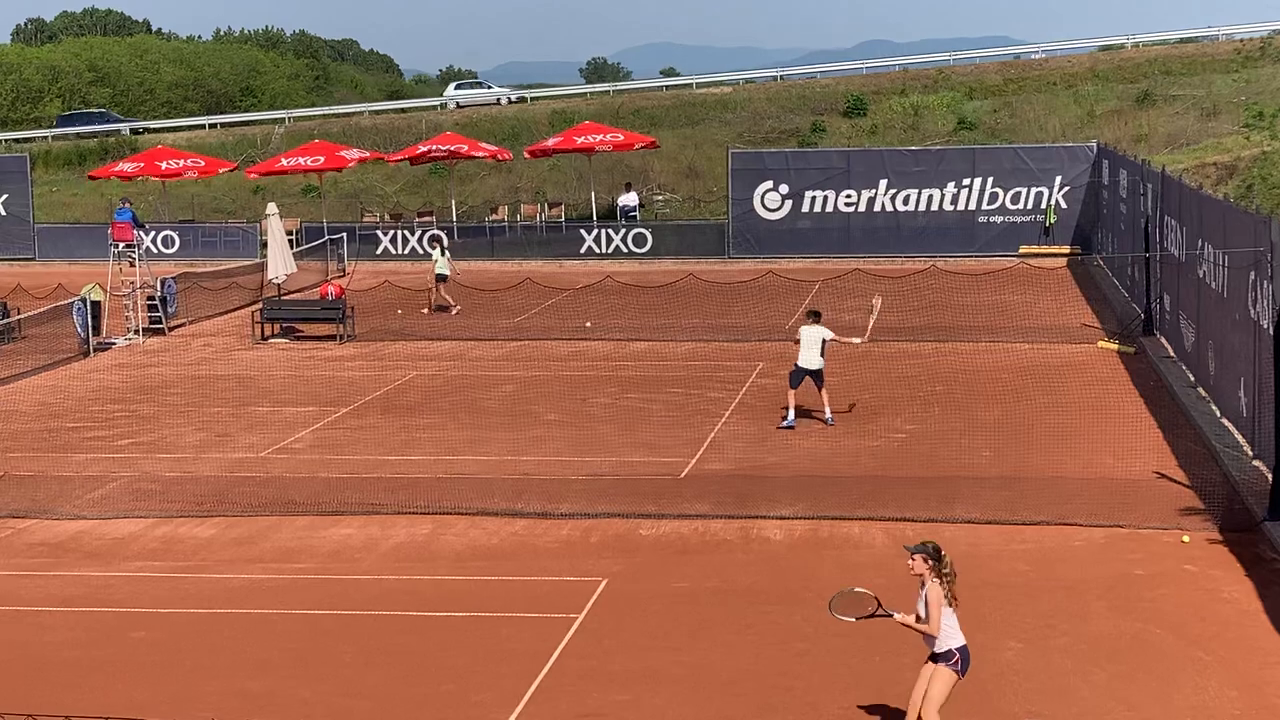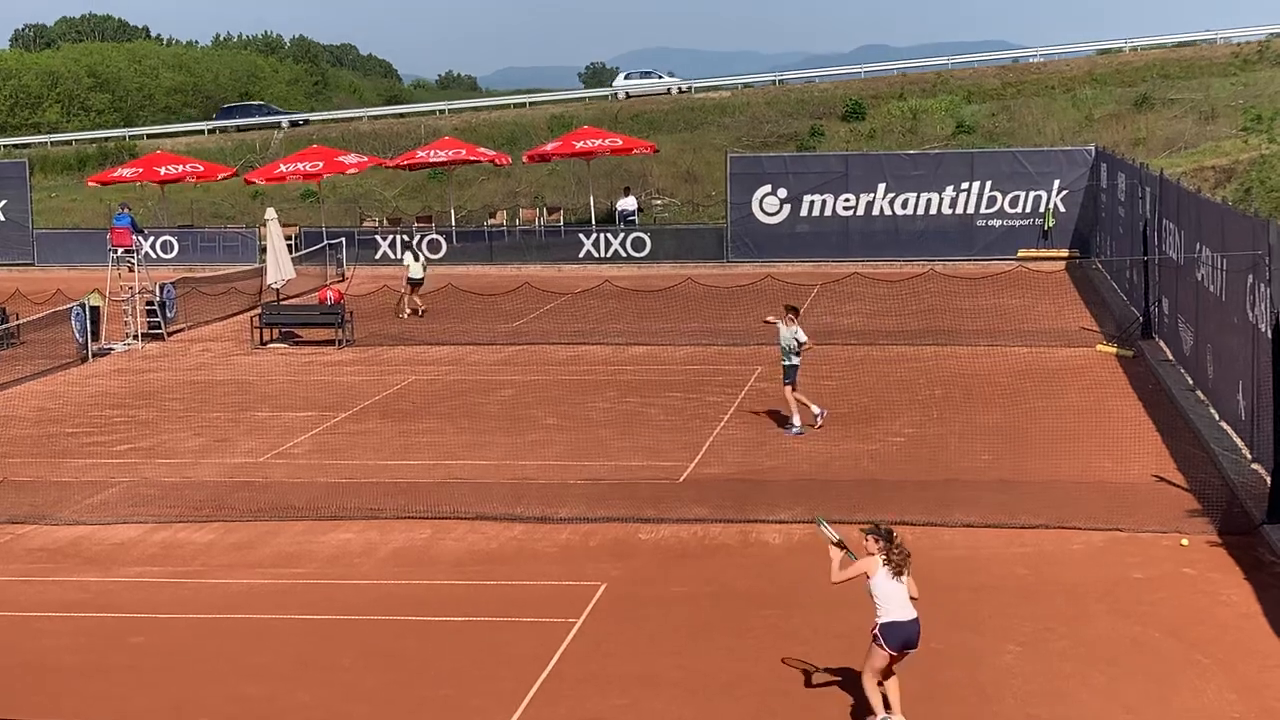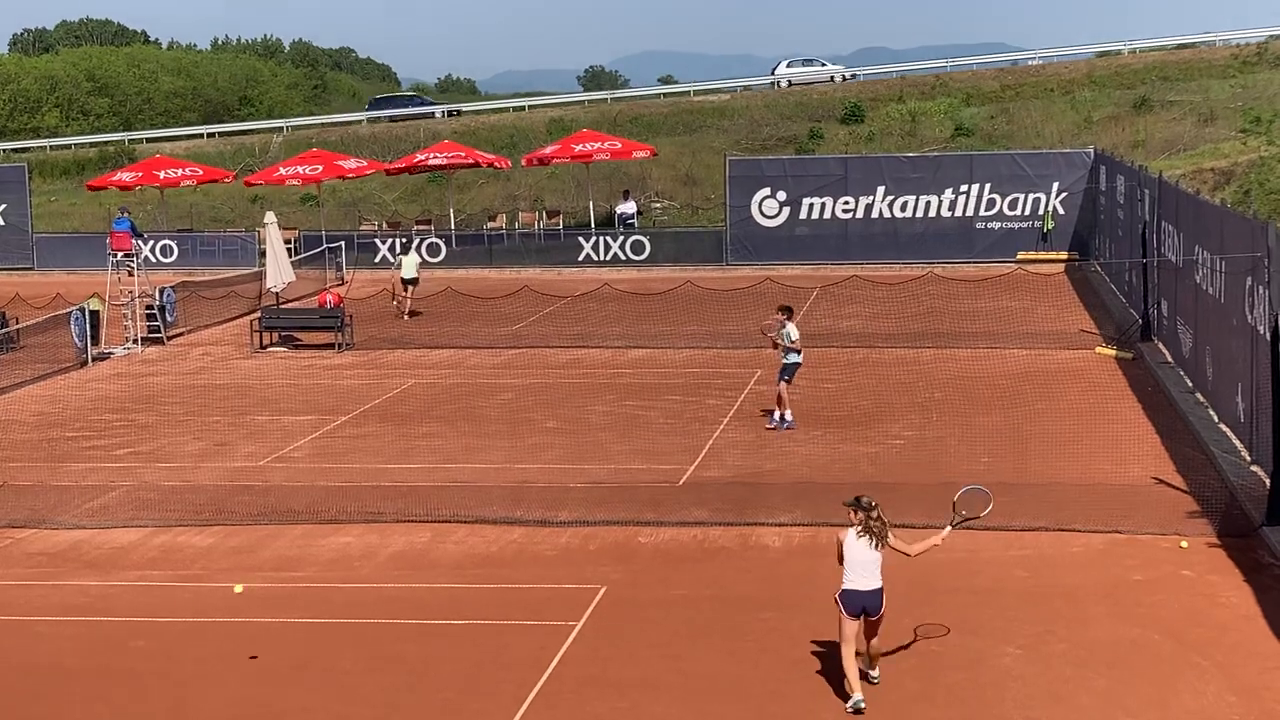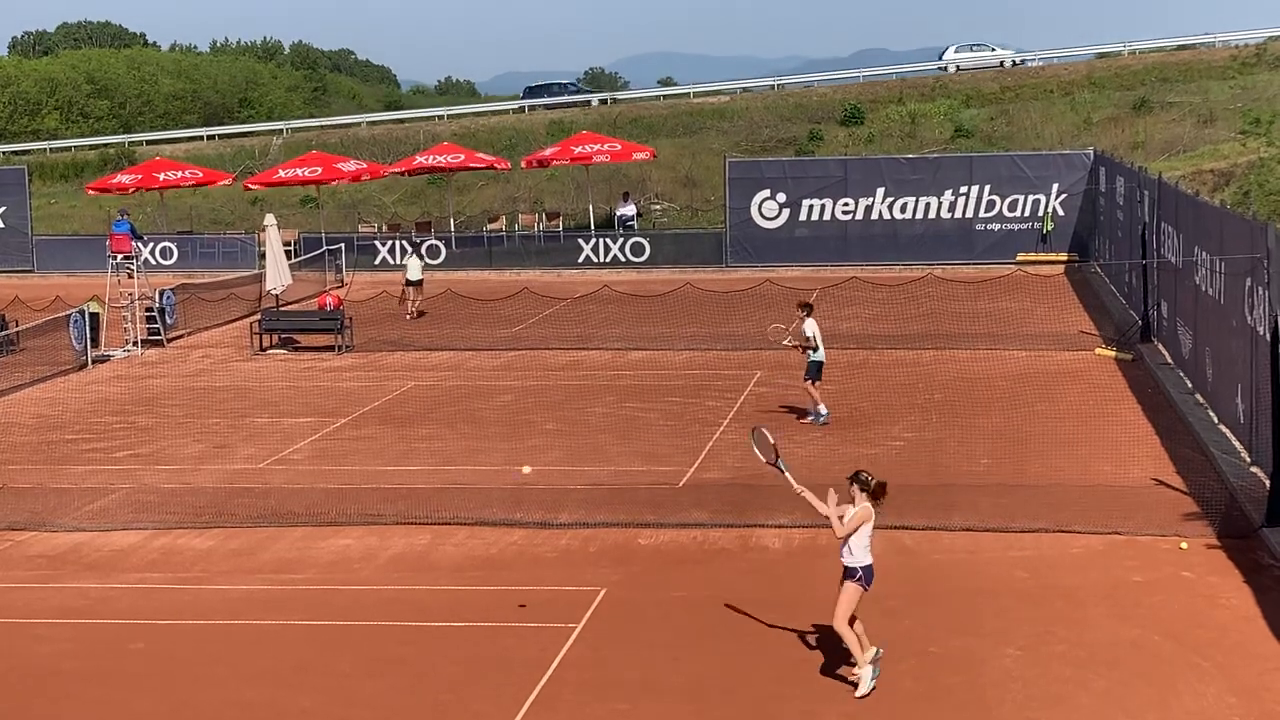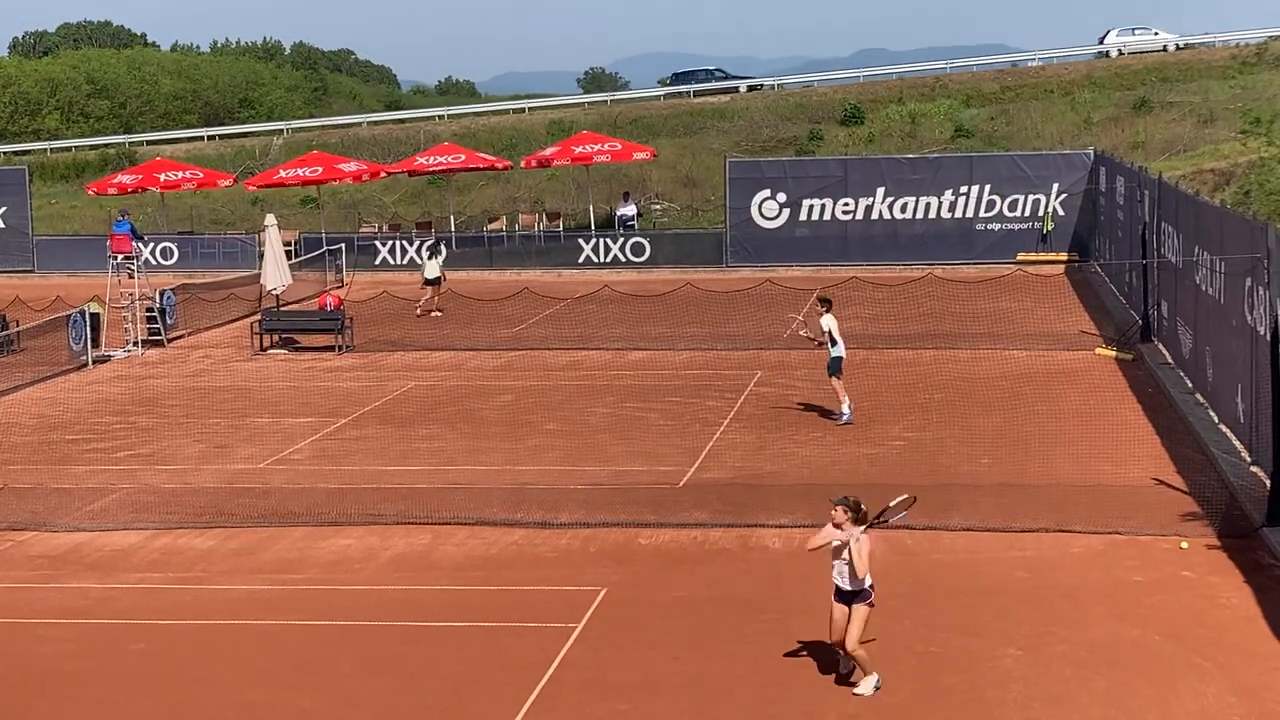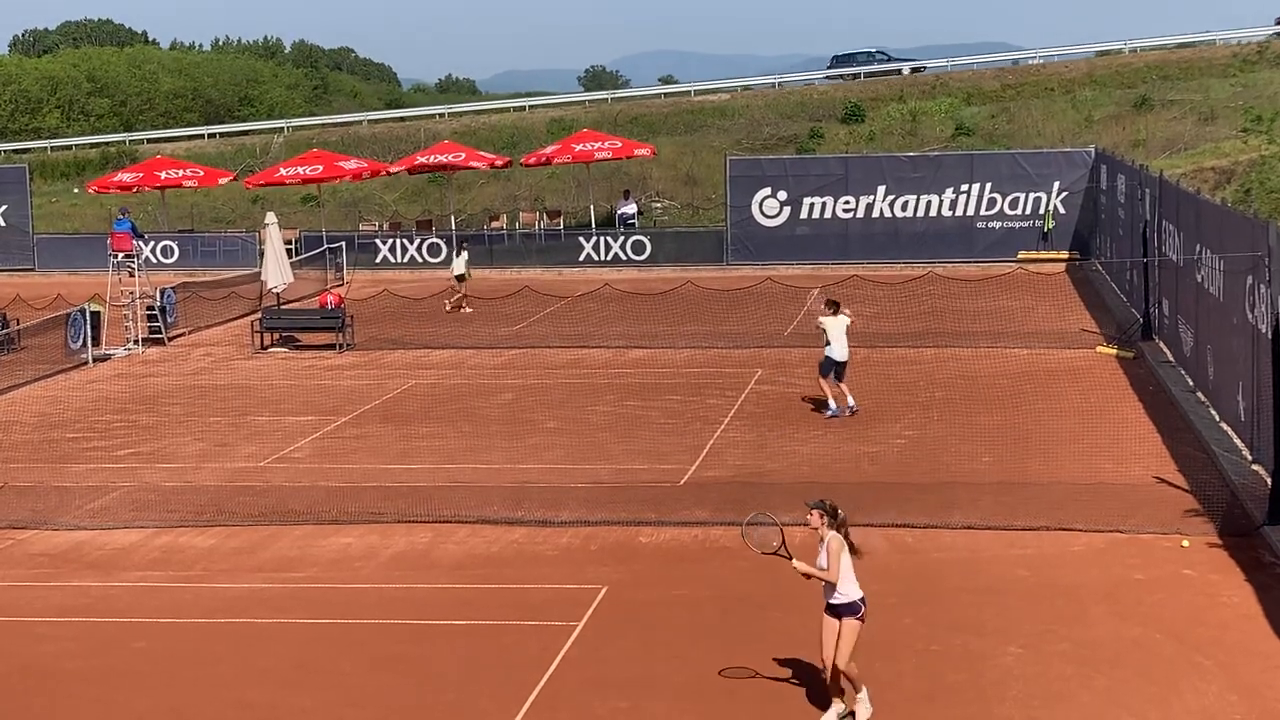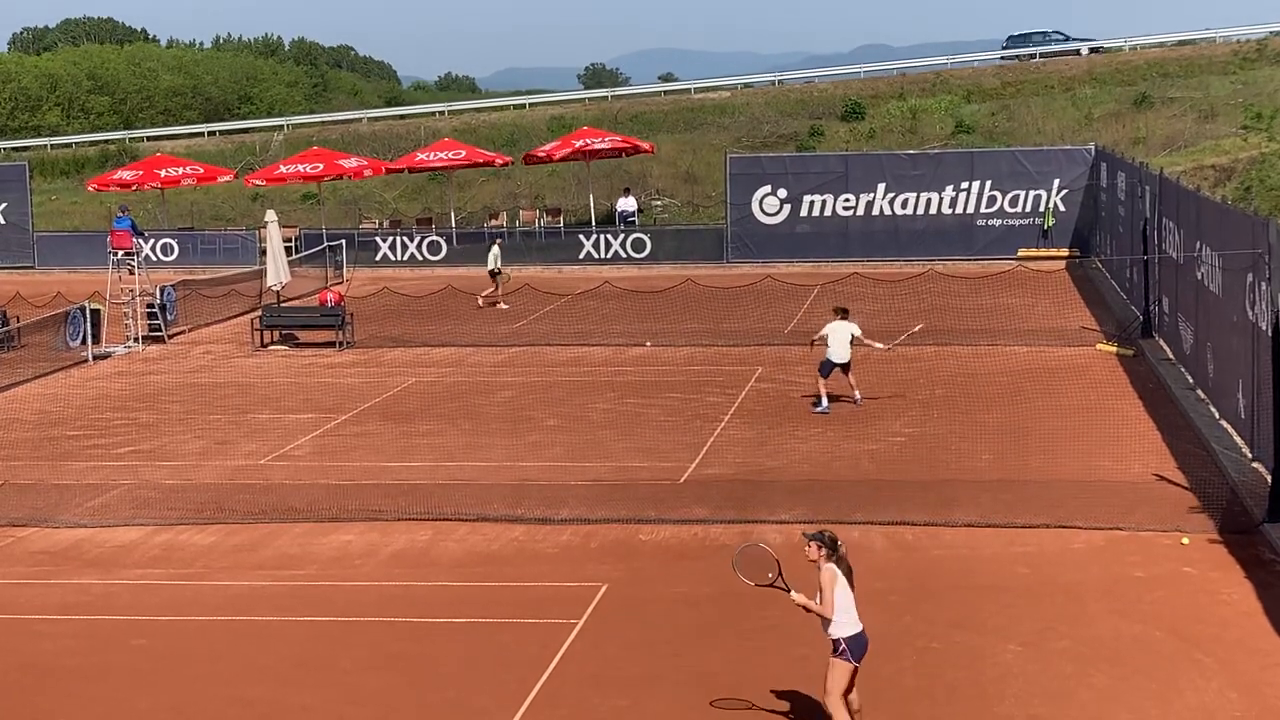
dt=0.5s
person 1, frame 1
left shoulder: (934, 589)
right shoulder: (926, 585)
left elbow: (934, 630)
left wrist: (907, 622)
right wrist: (909, 619)
left hip: (953, 656)
right hip: (938, 655)
person 1, frame 2
left shoulder: (870, 562)
right shoulder: (901, 563)
left elbow: (836, 578)
right elbow: (914, 594)
left wrist: (836, 559)
left hip: (890, 629)
right hip: (912, 627)
left knee: (868, 679)
right knee: (886, 670)
person 1, frame 3
left shoulder: (843, 535)
right shoulder: (882, 534)
right elbow: (911, 551)
right wrist: (937, 538)
left hip: (849, 597)
right hip: (874, 596)
left knee: (847, 650)
right knee: (871, 634)
left ankle: (857, 695)
right ankle: (872, 671)
person 1, frame 4
left shoulder: (864, 510)
right shoulder: (855, 507)
left elbow: (840, 532)
right elbow: (832, 514)
left wrist: (833, 506)
right wrist: (808, 496)
left hip: (859, 571)
right hip: (852, 569)
left knee: (839, 624)
right knee: (849, 617)
left ankle: (866, 670)
right ankle: (869, 652)
person 1, frame 5
left shoulder: (863, 538)
right shoulder: (832, 529)
left elbow: (861, 574)
right elbow: (810, 545)
left wrist: (852, 546)
right wrist: (835, 538)
left hip: (862, 593)
right hip: (841, 591)
left knee: (852, 645)
right knee: (836, 641)
left ankle: (871, 677)
right ankle: (847, 656)
person 1, frame 6
left shoulder: (834, 540)
right shoulder: (824, 540)
left elbow: (833, 577)
left wrist: (807, 569)
right wrist: (808, 570)
left hip: (852, 605)
right hip: (833, 605)
left knee: (841, 663)
right knee: (828, 660)
left ankle: (861, 694)
person 1, frame 7
left shoulder: (827, 572)
right shoulder: (833, 571)
left elbow: (828, 613)
left wrist: (805, 602)
right wrist: (809, 604)
left hip: (848, 642)
right hip: (854, 638)
left knee: (832, 699)
right knee: (845, 688)
